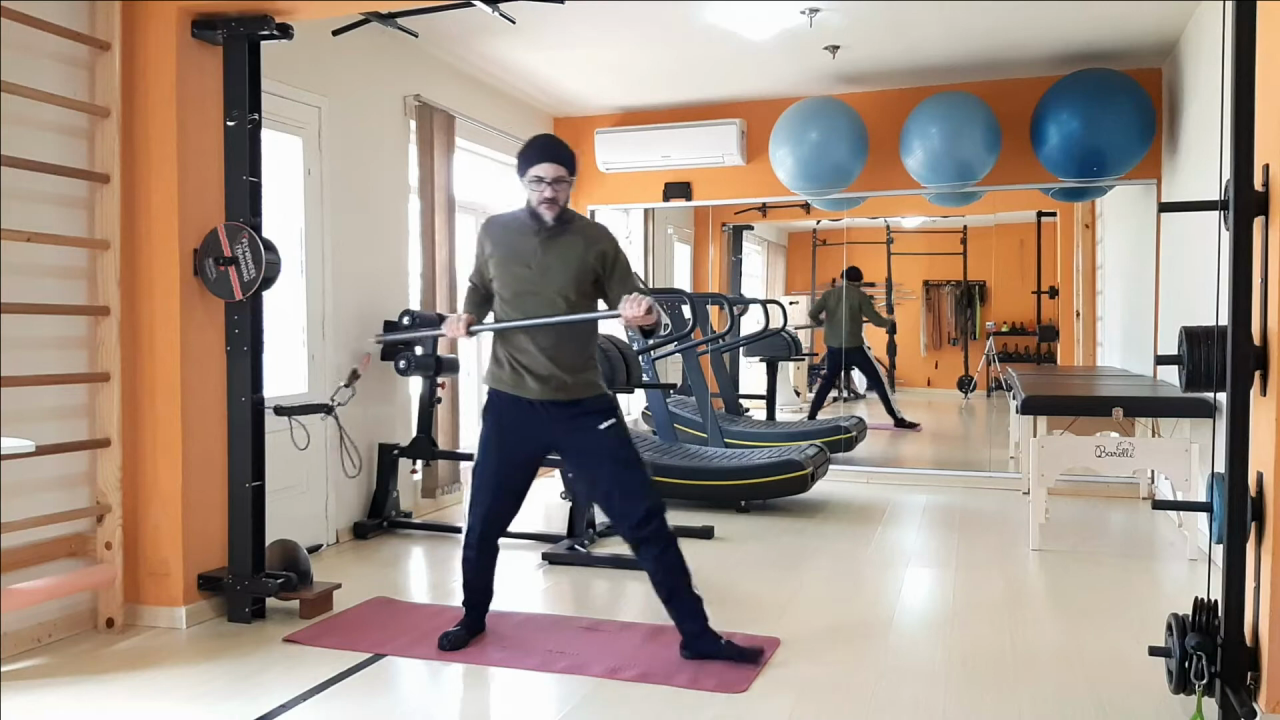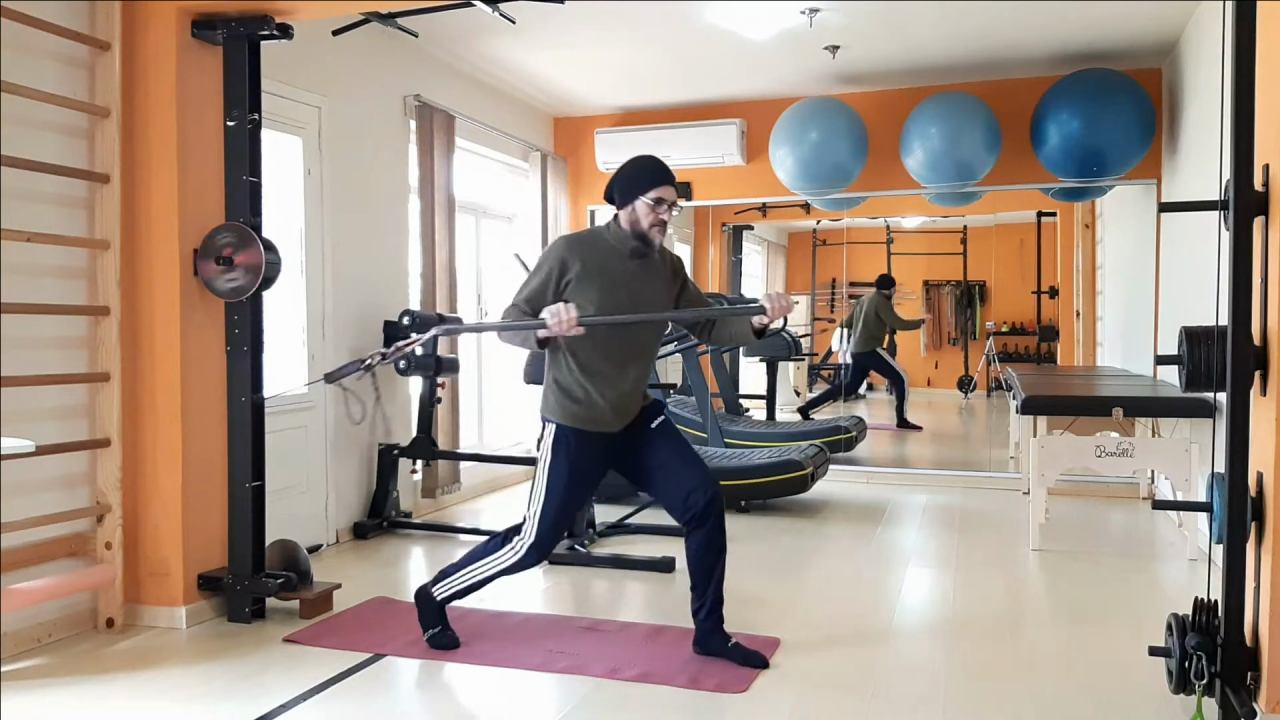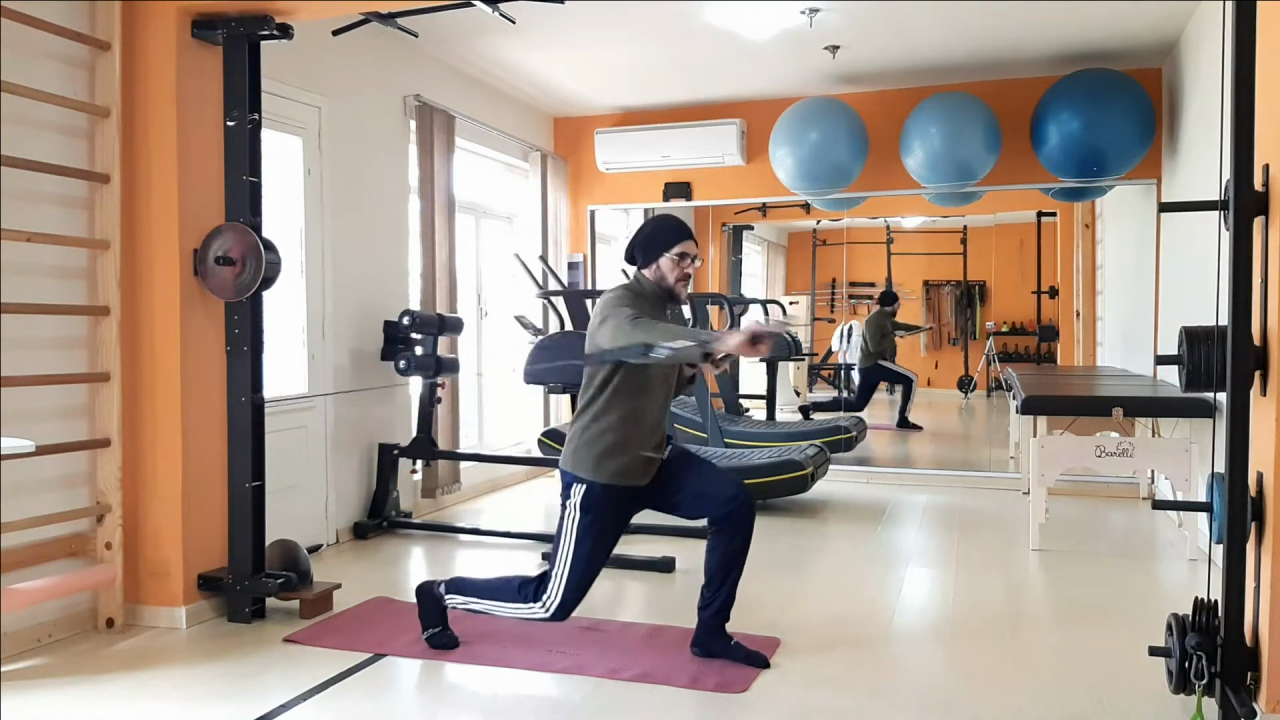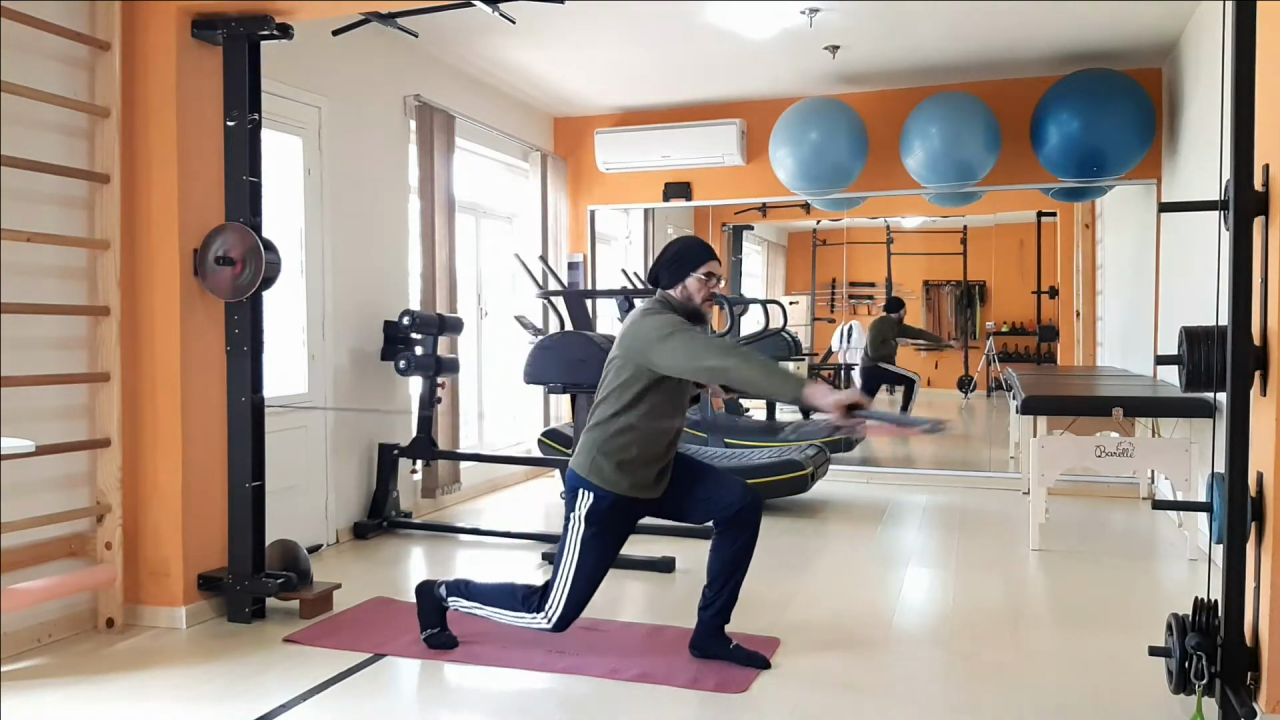
dt=0.7s
person 1, frame 1
left shoulder: (596, 241)
right shoulder: (494, 232)
left elbow: (634, 304)
left wrist: (642, 315)
right wrist: (467, 316)
left hip: (581, 403)
right hip: (511, 402)
left knee: (640, 513)
right knee: (484, 519)
left ankle: (696, 634)
right ankle: (474, 616)
person 1, frame 2
left shoulder: (667, 267)
right shoulder: (572, 252)
left elbow: (708, 327)
right elbow: (512, 321)
left wrist: (759, 321)
right wrist: (545, 331)
left hip: (637, 416)
right hip: (575, 424)
left knee: (703, 503)
right knee: (535, 541)
left ankle: (710, 633)
right ankle: (434, 596)
person 1, frame 3
left shoulder: (665, 308)
right shoulder: (619, 303)
right elbow: (628, 337)
left wrist: (697, 369)
right wrist: (716, 342)
left hip: (653, 457)
right hip: (599, 472)
left knee: (734, 504)
right knee: (553, 602)
left ankle: (711, 634)
right ankle: (442, 594)
person 1, frame 4
left shoulder: (672, 323)
right shoulder: (655, 326)
right elbow: (719, 359)
left wrist: (698, 388)
right wrist: (816, 393)
left hip: (656, 469)
right hip: (604, 481)
left knee: (741, 507)
right knee: (554, 613)
left ankle: (710, 634)
right ankle: (442, 594)
